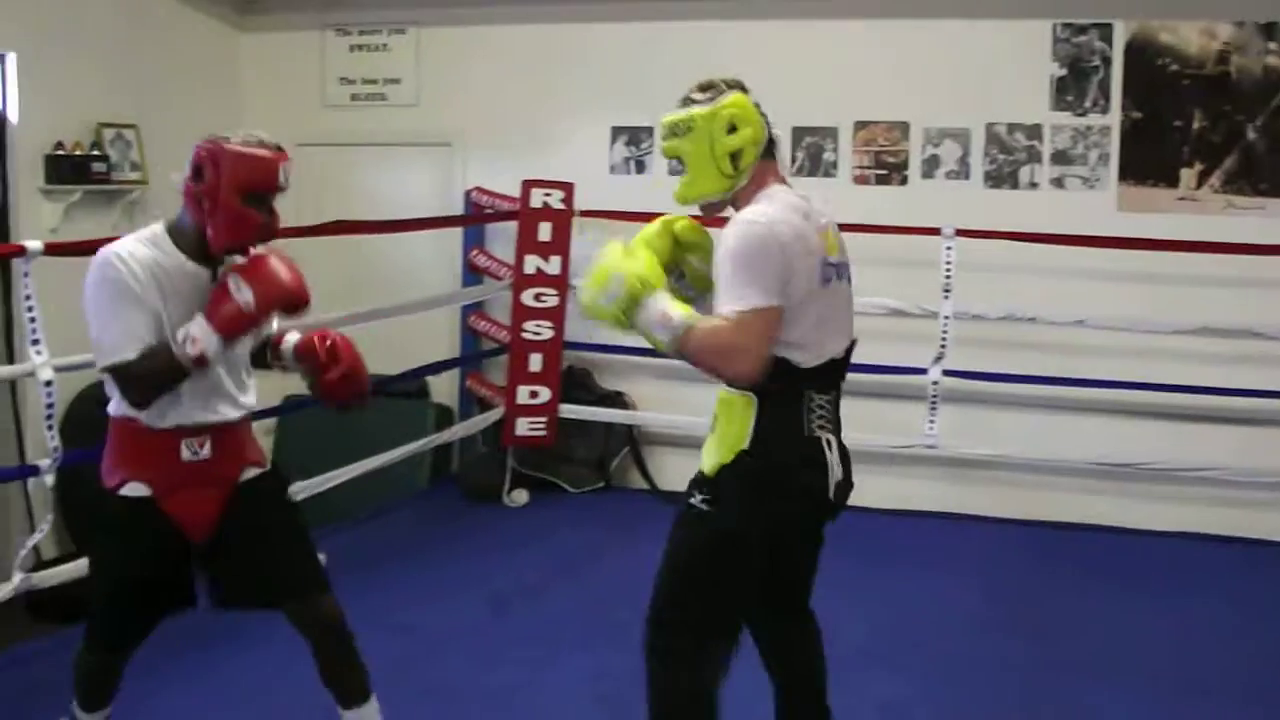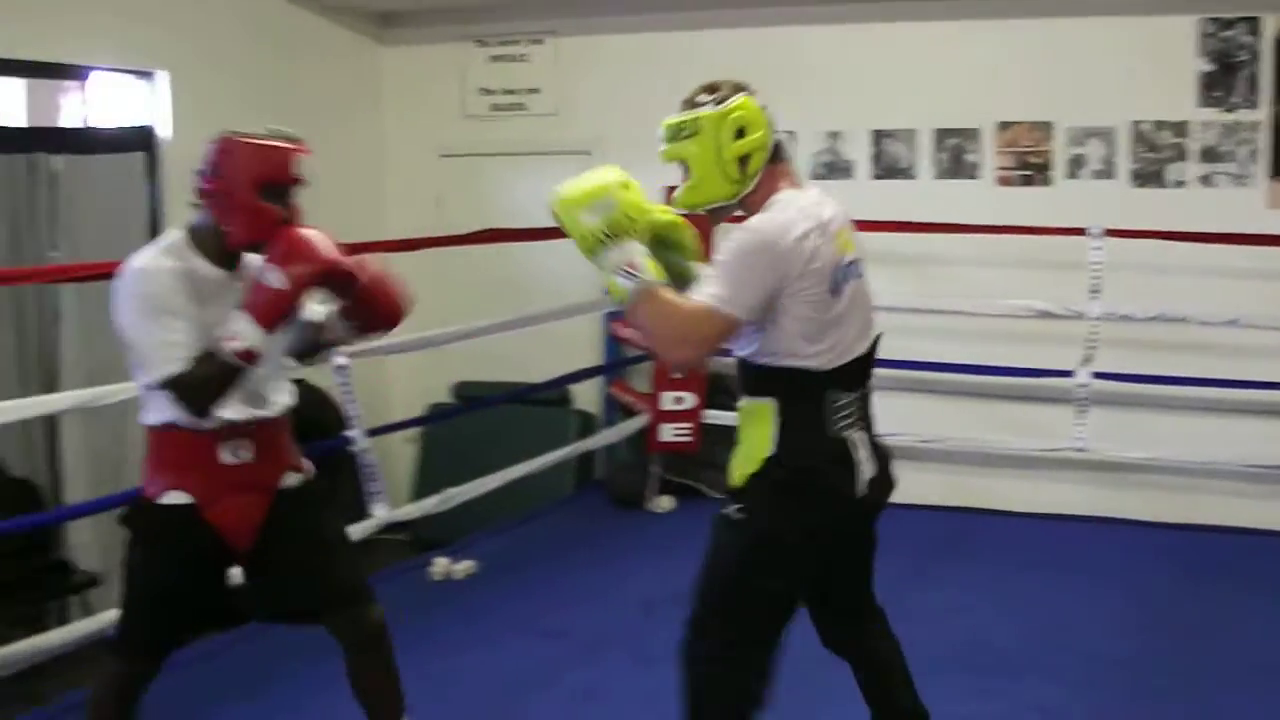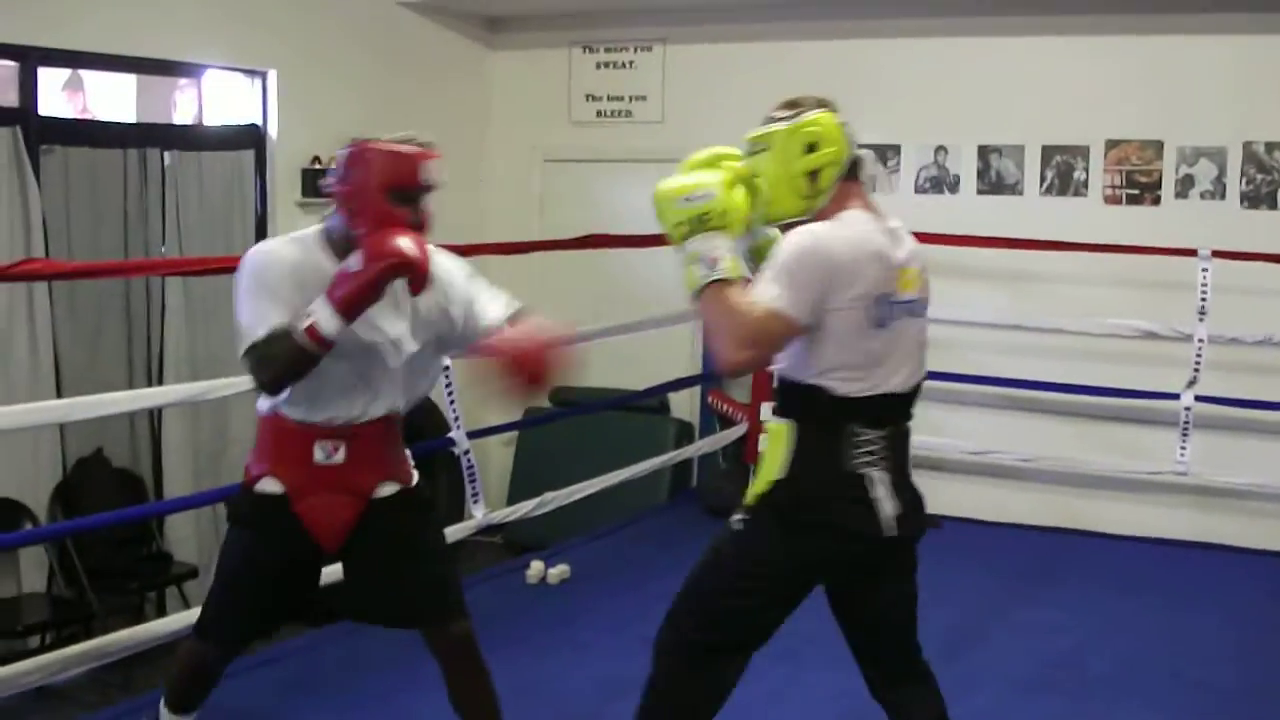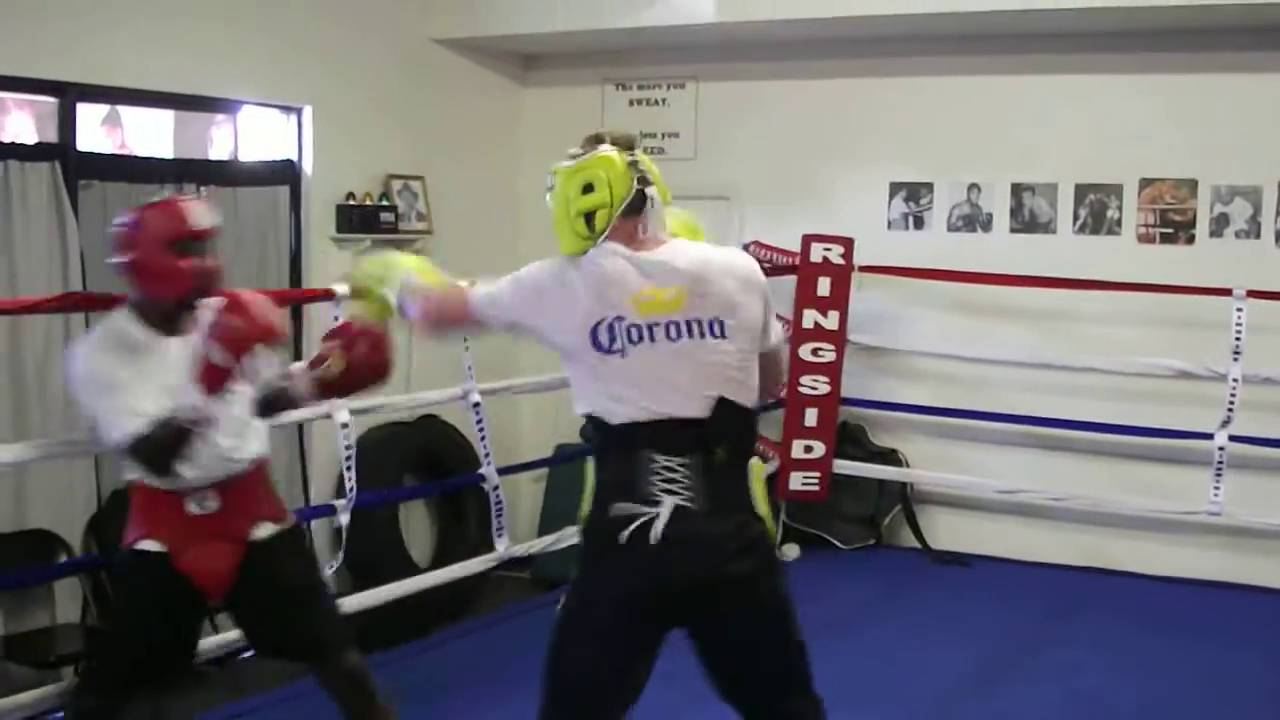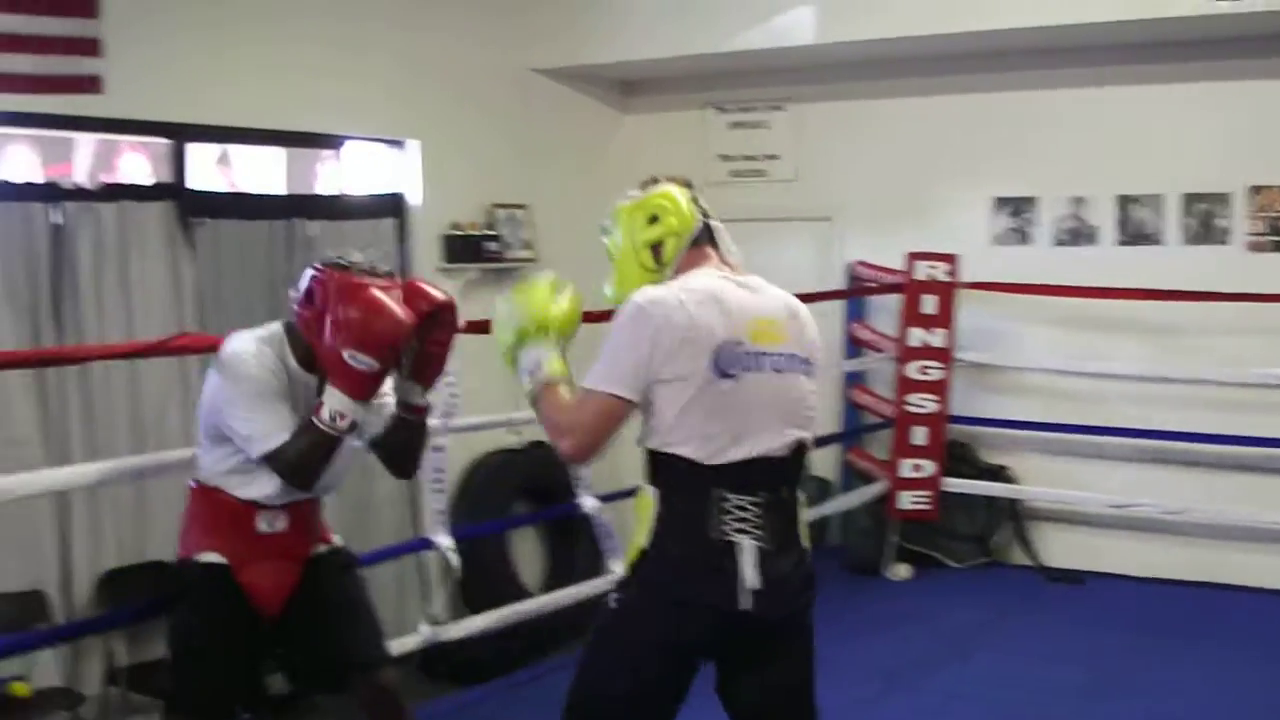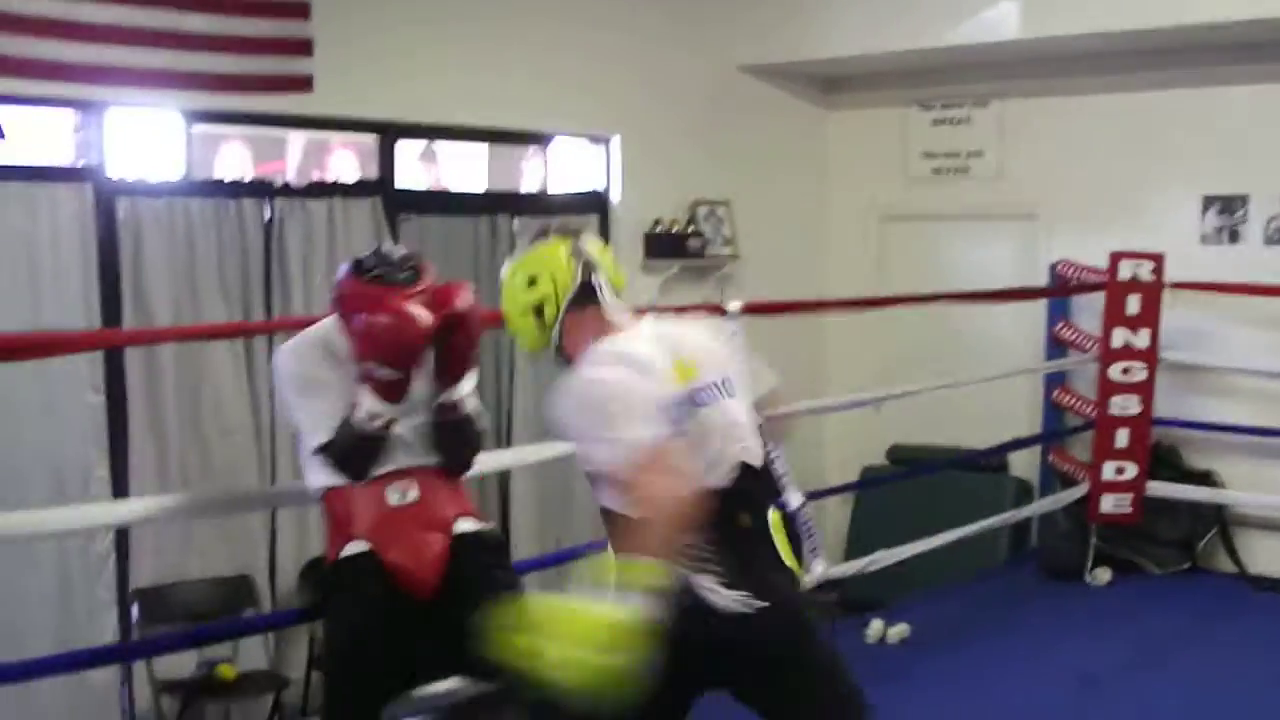
dt=0.7s
person 1, frame 1
left shoulder: (756, 228)
right shoulder: (812, 220)
left elbow: (743, 359)
left wrist: (648, 304)
right wrist: (697, 277)
left hip: (759, 468)
right hip: (814, 461)
left knee: (681, 640)
right knee: (783, 618)
person 1, frame 2
left shoulder: (763, 236)
right shoulder: (821, 213)
left elbow: (679, 346)
left wrist: (618, 245)
right wrist: (682, 263)
left hip: (793, 476)
right hip: (848, 464)
left knee: (723, 654)
right knee: (852, 619)
person 1, frame 3
left shoulder: (818, 246)
right shoulder: (901, 246)
left elbow: (735, 351)
left wrist: (707, 243)
right wrist: (750, 233)
left hip: (805, 502)
right hip: (884, 503)
left knee: (692, 655)
person 1, frame 4
left shoulder: (561, 284)
right shoulder: (736, 272)
left elbow: (442, 306)
right elbow: (773, 381)
left wrist: (389, 279)
left hip: (629, 540)
right hip: (732, 535)
person 1, frame 5
left shoulder: (655, 310)
right shoulder: (795, 314)
left elbow: (574, 439)
left wrist: (537, 355)
left hip: (679, 574)
right hip: (778, 571)
person 1, frame 6
left shoulder: (590, 386)
right shoulder: (694, 337)
left elbow: (669, 499)
left wrist: (627, 615)
left hip: (675, 616)
right hip: (768, 597)
person 2, frame 1
left shoulder: (247, 263)
right shoulder: (122, 265)
right elbow: (136, 387)
left wrist: (307, 351)
right wrist: (219, 321)
left hip: (235, 461)
right hip: (147, 474)
left knee: (320, 611)
right knee: (109, 639)
person 2, frame 2
left shoulder: (271, 261)
right shoulder: (151, 274)
left elbow: (309, 341)
right elbow: (193, 395)
left wrist: (352, 311)
right wrist: (262, 310)
left hip: (273, 465)
right hip: (186, 481)
left knee: (361, 620)
right knee: (139, 653)
person 2, frame 3
left shoulder: (427, 267)
right shoulder: (274, 263)
left elbow: (504, 324)
right elbow: (271, 373)
left wrist: (526, 344)
right wrist: (342, 301)
left hip: (380, 471)
right hip: (289, 472)
left knee: (452, 633)
right knee: (222, 635)
person 2, frame 4
left shoulder: (235, 314)
right shoulder: (98, 352)
right elbow: (155, 457)
left wrist: (329, 369)
right wrist: (210, 375)
left hip: (255, 518)
right hip: (164, 533)
left knee: (341, 662)
person 2, frame 5
left shoulder: (361, 365)
right shoulder: (245, 359)
left elbow: (402, 463)
right elbow: (298, 470)
left wrist: (418, 379)
right wrist: (351, 385)
left hip: (302, 535)
right hip: (223, 543)
left knee: (375, 680)
person 2, frame 6
left shoulder: (437, 343)
right shoulder: (303, 357)
left elbow: (458, 458)
right elbow: (351, 462)
left wrist: (453, 378)
right wrist: (383, 380)
left hip: (443, 513)
right hip: (364, 530)
